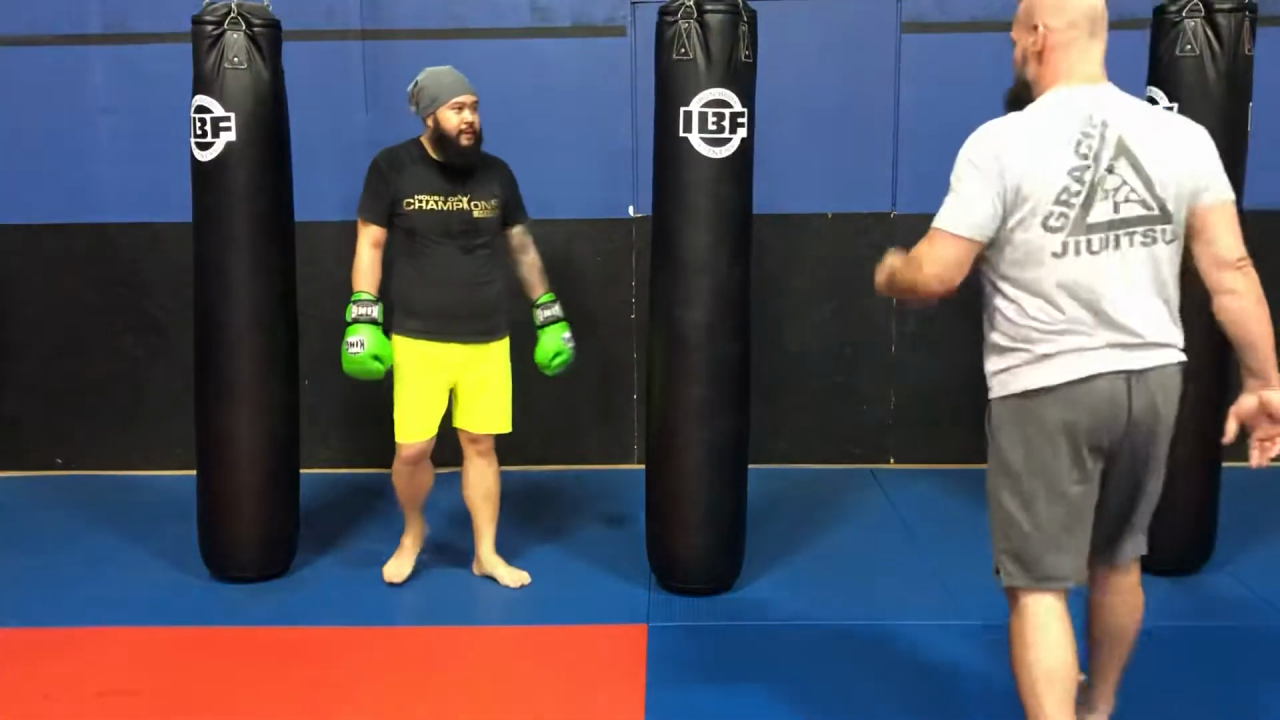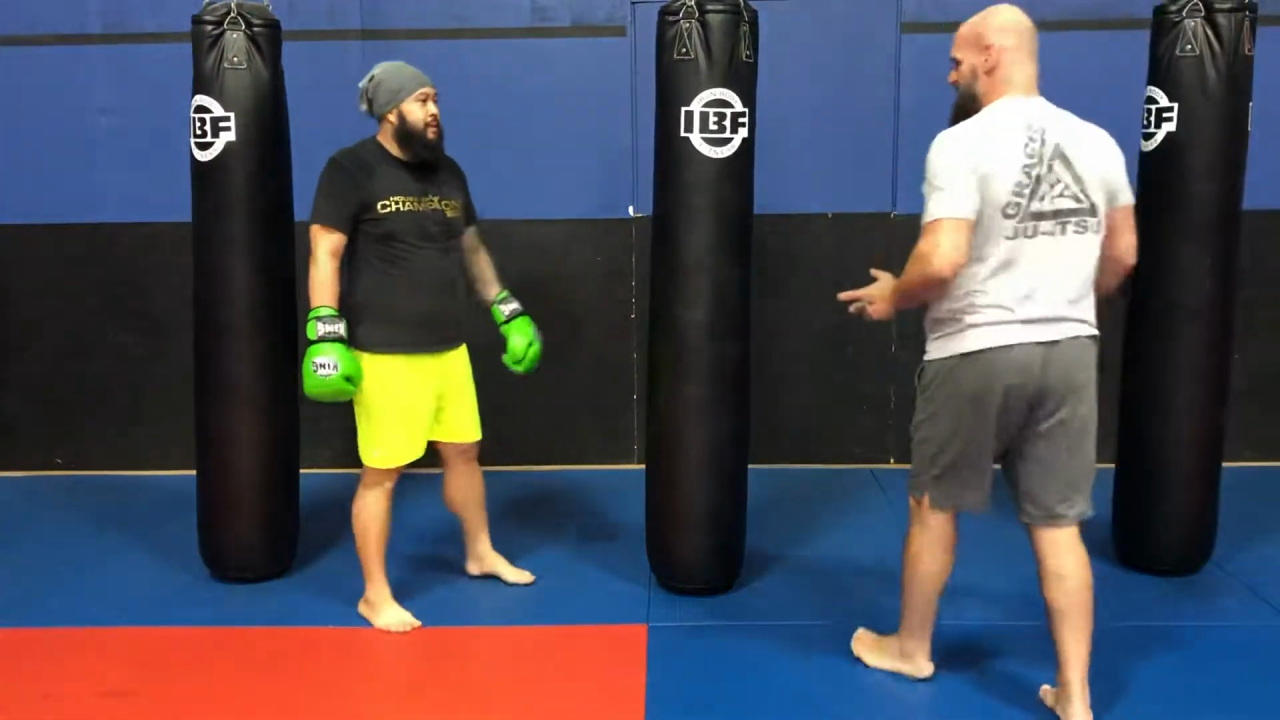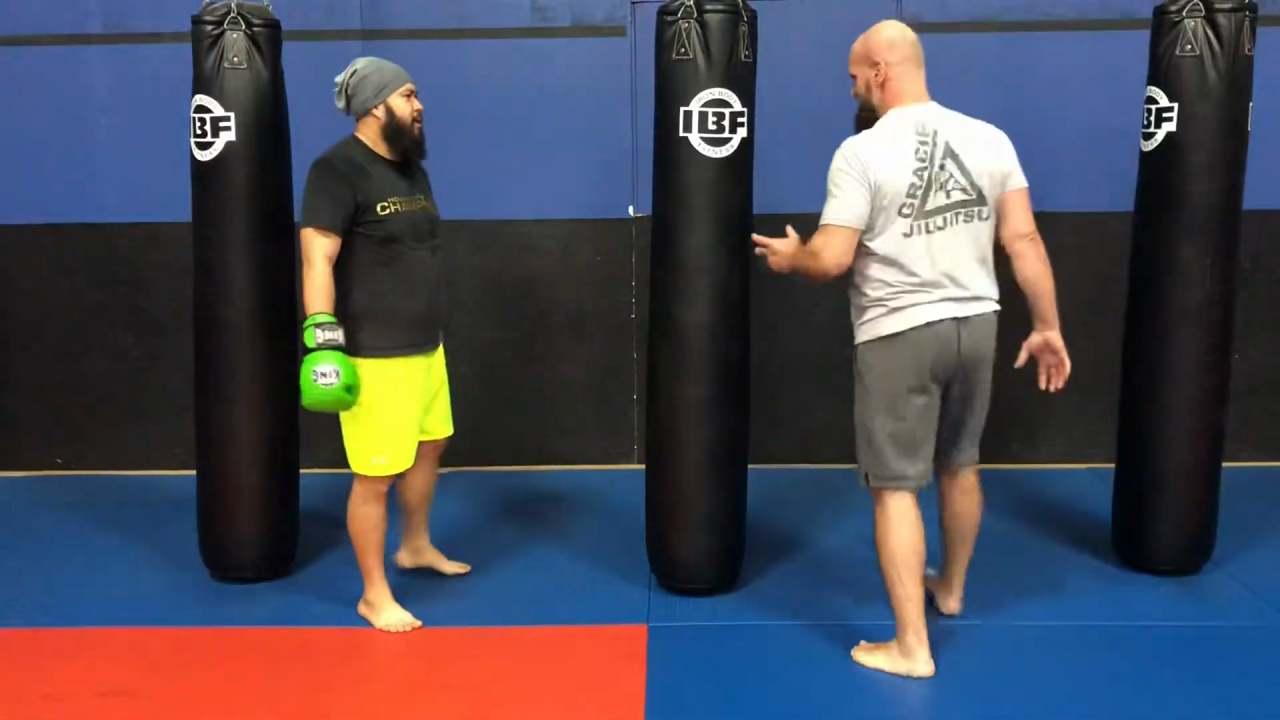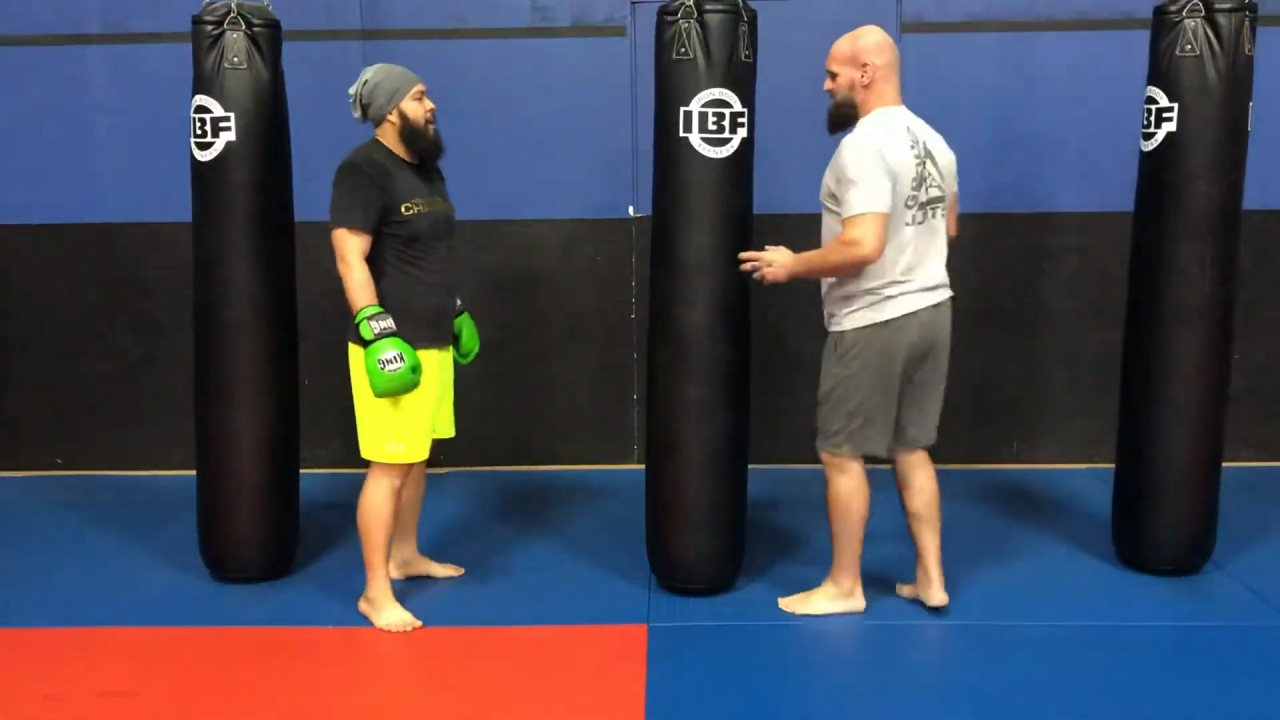
dt=0.5s
person 1, frame 1
left shoulder: (1002, 142)
right shoulder: (1182, 137)
left elbow: (935, 274)
left wrist: (890, 273)
left hip: (1044, 391)
right hip: (1151, 379)
left knee: (1035, 585)
right knee: (1115, 555)
person 1, frame 2
left shoulder: (964, 143)
right shoulder: (1098, 143)
left elbow: (941, 262)
right elbow: (1122, 256)
left wrist: (891, 296)
left hip: (975, 355)
right hip: (1069, 353)
left knee: (933, 505)
right knee: (1058, 524)
left ankle: (911, 648)
person 1, frame 3
left shoulder: (863, 151)
right shoulder: (988, 139)
left elbow: (830, 259)
right elbow: (1024, 241)
left wrist: (790, 256)
right wrist: (1047, 326)
left hip: (897, 336)
right hip: (974, 326)
left knee: (895, 487)
right knee: (957, 464)
left ankle: (911, 646)
right ankle: (951, 589)
person 1, frame 4
left shoulder: (864, 145)
right shoulder: (932, 142)
left elbow: (861, 246)
left wrist: (791, 266)
left hip: (873, 323)
right hip: (930, 311)
left knee: (841, 454)
right knee: (912, 449)
left ankle: (845, 586)
right ankle: (930, 579)
person 2, frame 1
left shoulder: (495, 173)
right shoulder: (392, 168)
left elbow: (522, 246)
right elbow: (370, 247)
left wrist: (550, 316)
right wrist: (363, 319)
left hip: (488, 340)
right hip: (418, 340)
left knee: (480, 445)
right knee: (414, 448)
left ankle: (486, 554)
right ankle: (412, 532)
person 2, frame 2
left shoulder: (448, 172)
right shoulder: (351, 169)
left elbow: (471, 248)
right elbow: (325, 256)
left wrist: (509, 312)
right wrist: (325, 336)
left hip: (449, 348)
right hip: (385, 354)
left knee: (463, 452)
right knee: (382, 473)
left ankle: (482, 553)
right ankle: (375, 594)
person 2, frame 3
left shoulder: (411, 168)
right shoulder: (338, 169)
right elbow: (318, 262)
right wrist: (324, 343)
left hip: (425, 348)
right hip: (375, 357)
left knee: (430, 448)
right knee: (377, 475)
left ankle: (416, 545)
right ankle: (374, 595)
person 2, frame 4
left shoulder: (426, 169)
right shoulder: (363, 170)
right elbow: (350, 260)
left wrist: (457, 312)
right wrist: (380, 335)
left hip: (432, 342)
right hip: (394, 348)
left knee: (419, 457)
right knee: (390, 467)
left ankle: (404, 555)
right ankle: (375, 592)
